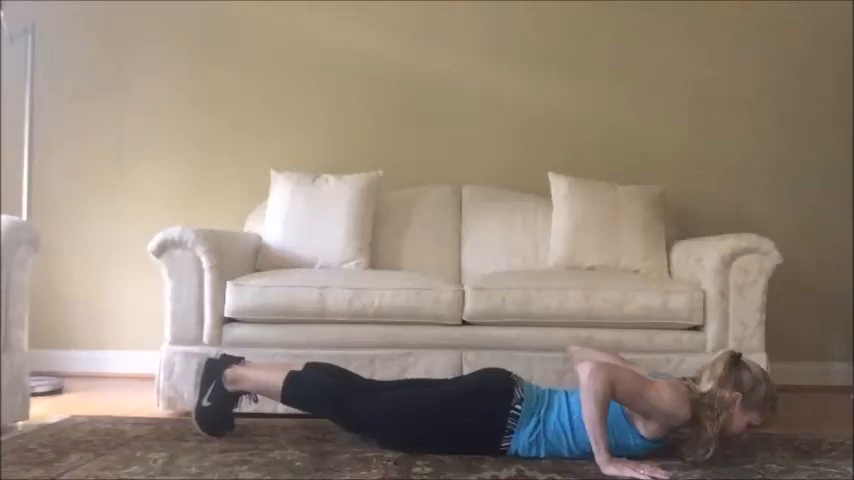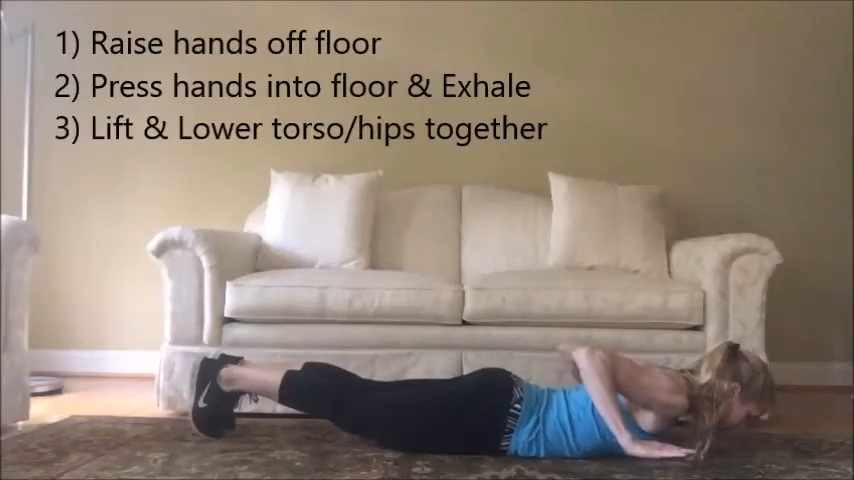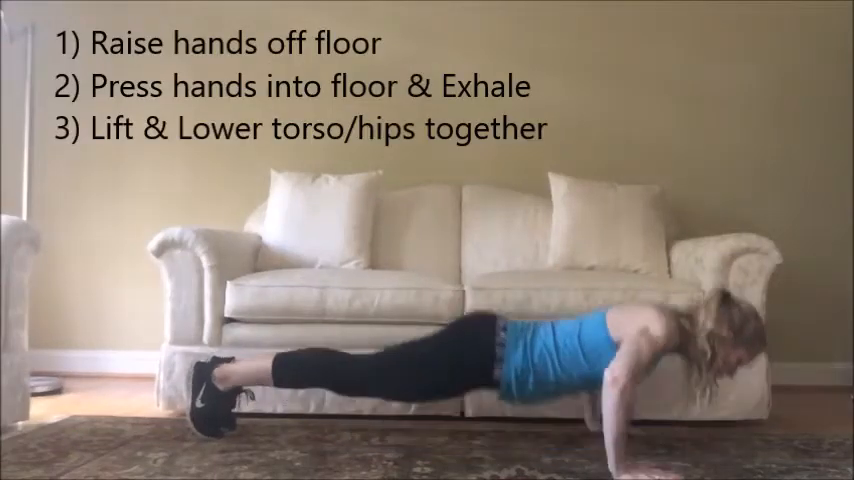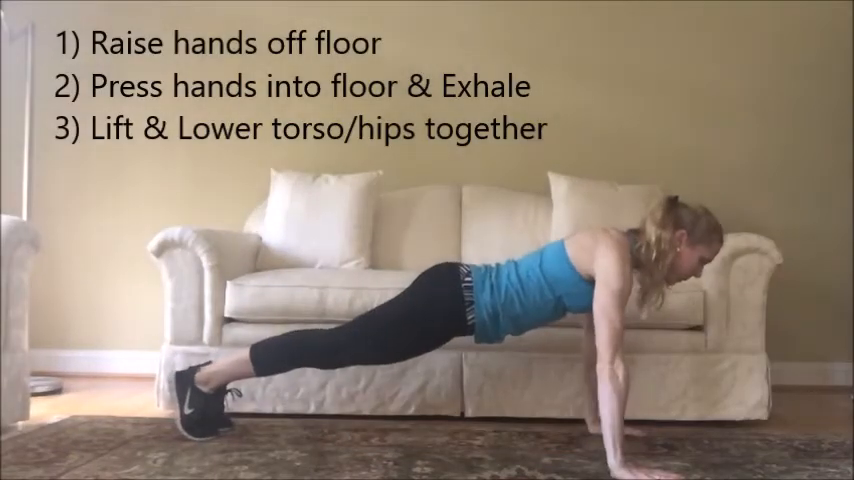
dt=1s
person 1, frame 1
left shoulder: (660, 388)
right shoulder: (673, 404)
left elbow: (581, 352)
right elbow: (594, 373)
left hip: (503, 401)
right hip: (497, 415)
left knee: (362, 392)
right knee: (353, 407)
left ankle: (239, 371)
right ankle: (231, 376)
person 1, frame 2
left shoulder: (664, 385)
right shoulder: (672, 396)
left elbow: (573, 352)
right elbow: (591, 355)
right wrist: (629, 440)
left hip: (503, 403)
right hip: (496, 416)
left knee: (362, 395)
right knee: (354, 407)
left ankle: (235, 369)
right ankle: (228, 377)
person 1, frame 3
left shoulder: (659, 320)
right shoulder: (664, 327)
right elbow: (615, 382)
left wrist: (596, 420)
left hip: (495, 346)
right hip: (487, 353)
left knee: (358, 371)
right knee: (355, 374)
left ankle: (226, 370)
right ankle: (221, 379)
person 1, frame 4
left shoulder: (619, 251)
right shoulder: (617, 258)
left elbow: (595, 350)
right elbow: (609, 364)
left wrist: (597, 418)
left hip: (462, 295)
right hip: (455, 299)
left knee: (339, 347)
right knee: (336, 347)
left ankle: (210, 379)
right ankle: (205, 378)
